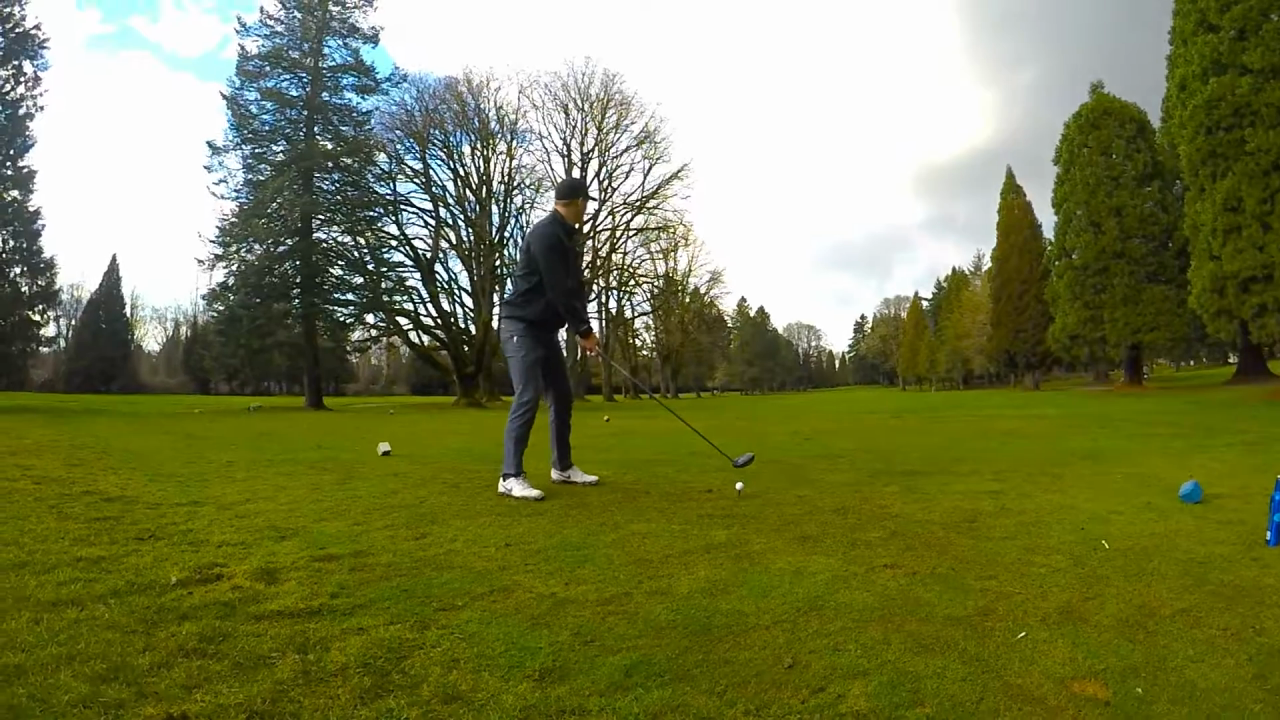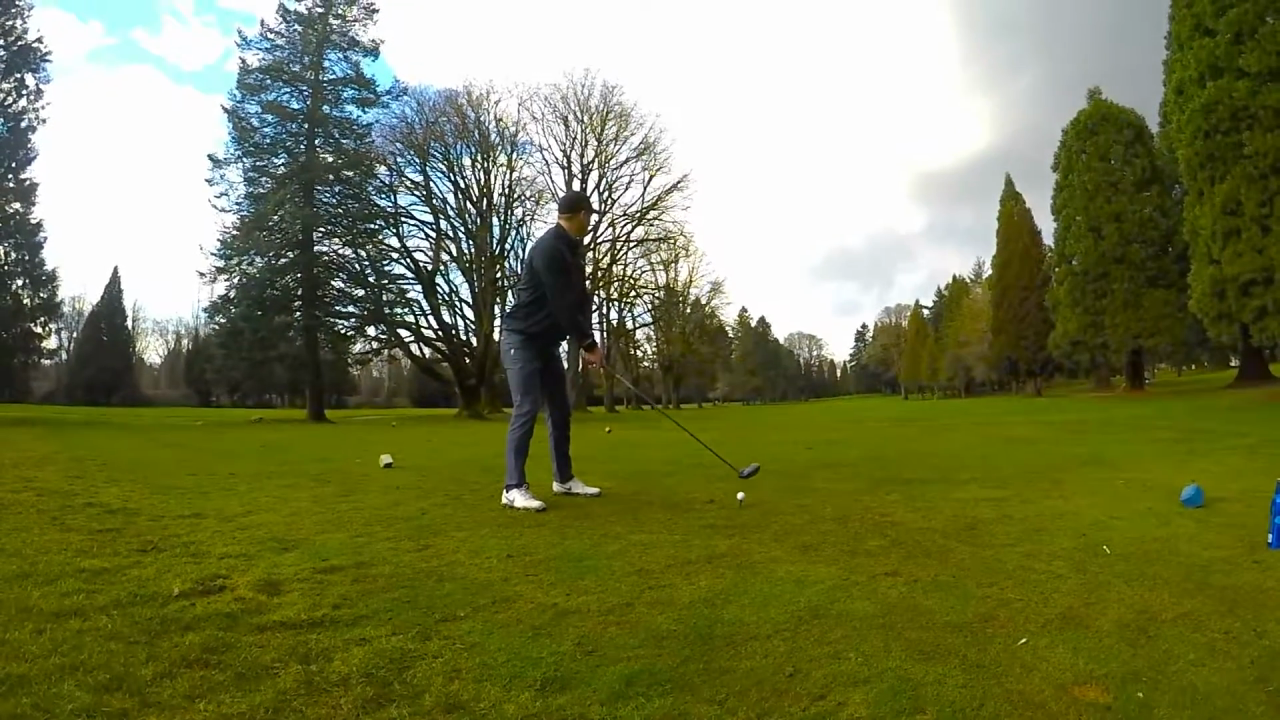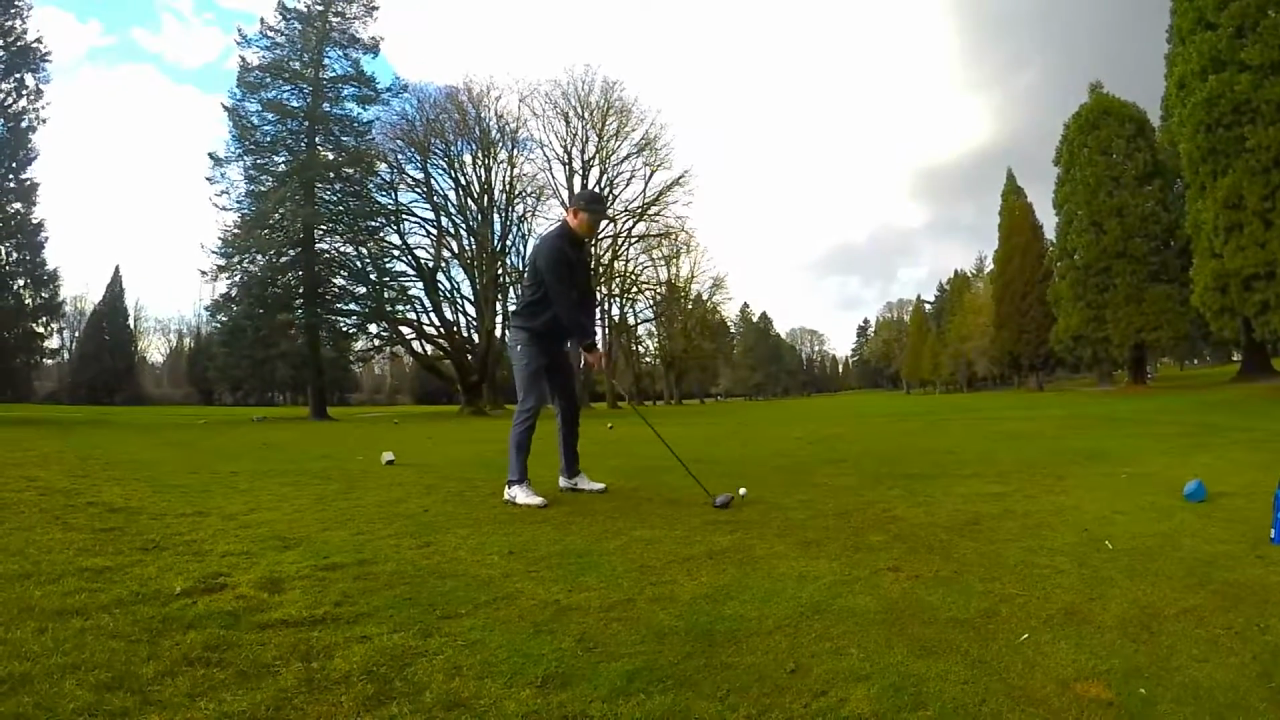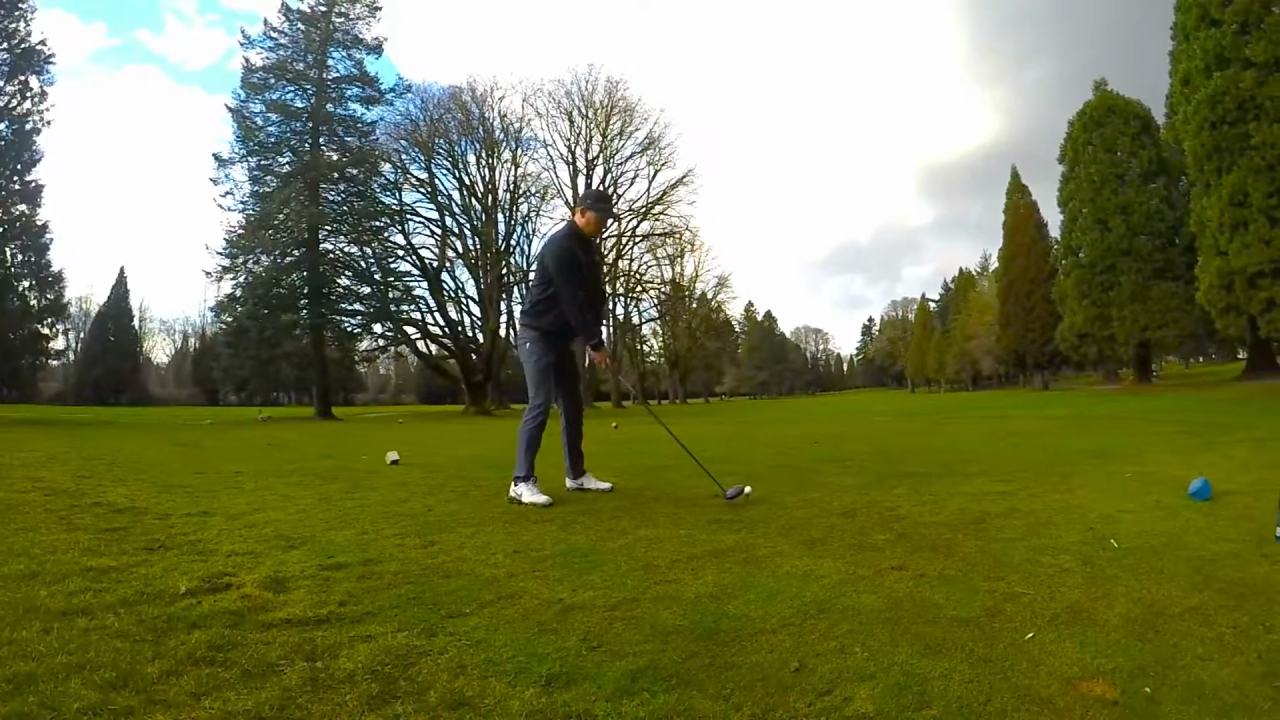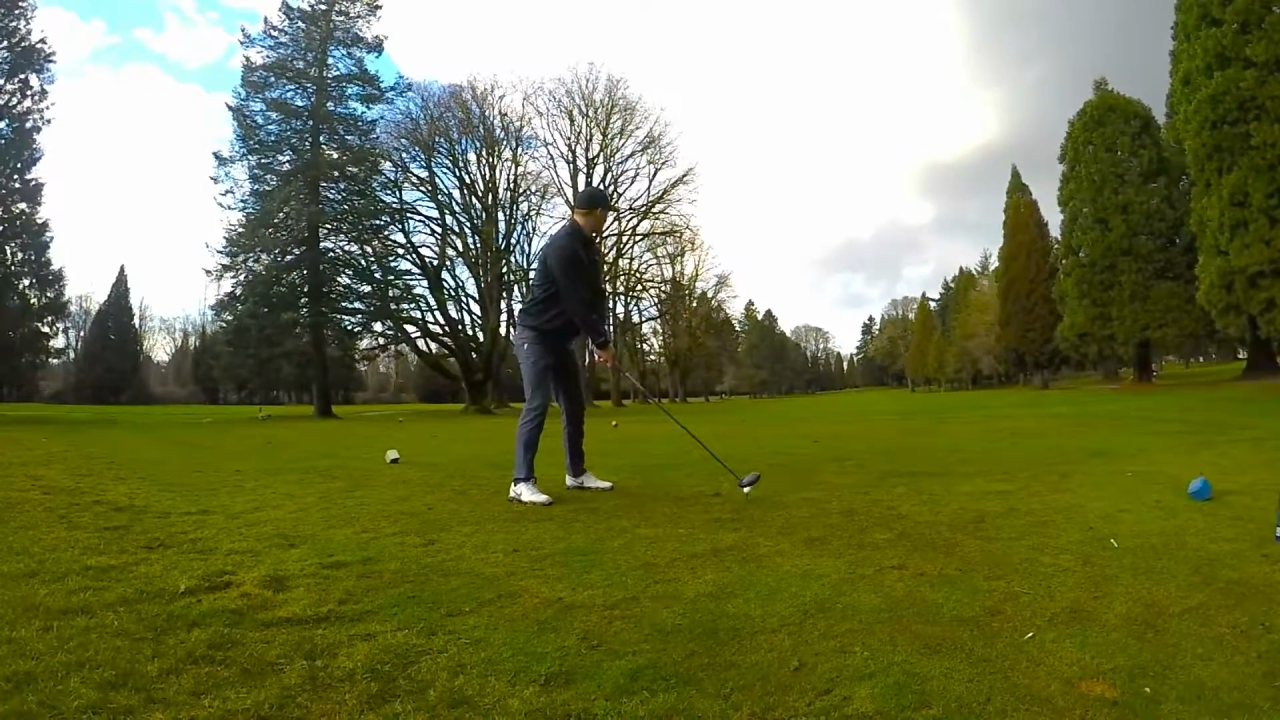
dt=1s
person 1, frame 1
left shoulder: (567, 237)
right shoulder: (545, 234)
left elbow: (574, 288)
right elbow: (558, 290)
left wrist: (582, 328)
right wrist: (583, 330)
left hip: (545, 328)
right hip: (522, 326)
left knee: (562, 396)
right knee: (529, 396)
left ankle: (563, 467)
right ankle: (511, 477)
person 1, frame 2
left shoulder: (572, 250)
right shoulder: (549, 249)
left elbow: (580, 301)
right elbow: (562, 305)
left wrist: (586, 342)
right wrist: (588, 344)
left hip: (547, 341)
right hip: (521, 339)
left knee: (560, 409)
right knee: (527, 408)
left ankle: (564, 479)
right ankle: (514, 488)
person 1, frame 3
left shoulder: (580, 249)
right shoulder: (552, 247)
left elbow: (585, 299)
right elbow: (564, 303)
left wrist: (587, 341)
right wrist: (588, 344)
left hip: (555, 338)
right hip: (529, 336)
left knee: (569, 405)
right knee: (531, 405)
left ankle: (570, 474)
right ankle: (516, 484)
person 1, frame 4
left shoulder: (591, 249)
right shoulder: (560, 246)
left elbow: (595, 299)
right elbow: (572, 302)
left wrist: (595, 341)
right wrist: (595, 343)
left hip: (562, 338)
right hip: (537, 334)
left knee: (573, 406)
right knee: (541, 403)
left ankle: (576, 474)
right ankle: (523, 481)
person 1, frame 5
left shoulder: (588, 247)
right shoulder: (563, 247)
left elbow: (596, 298)
right elbow: (576, 302)
left wrist: (601, 339)
right wrist: (601, 342)
left hip: (561, 338)
right hip: (535, 335)
left knee: (574, 405)
right knee: (538, 404)
left ankle: (576, 473)
right ankle: (522, 482)
